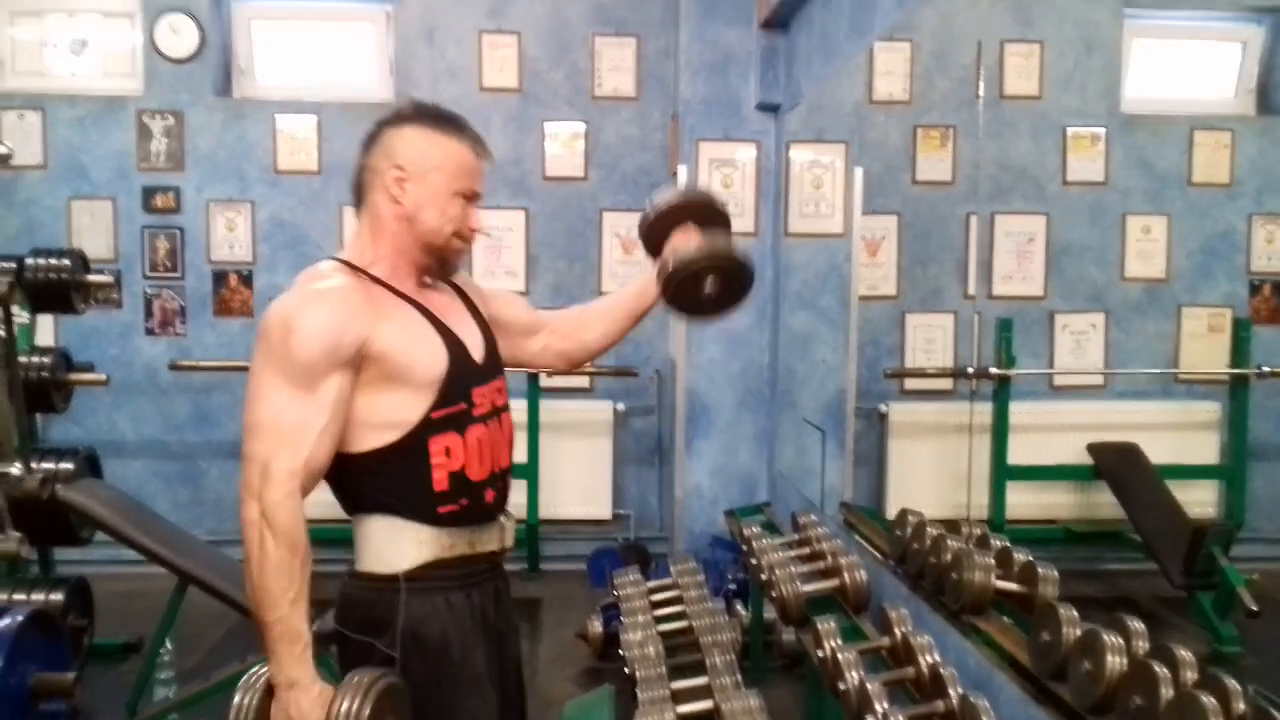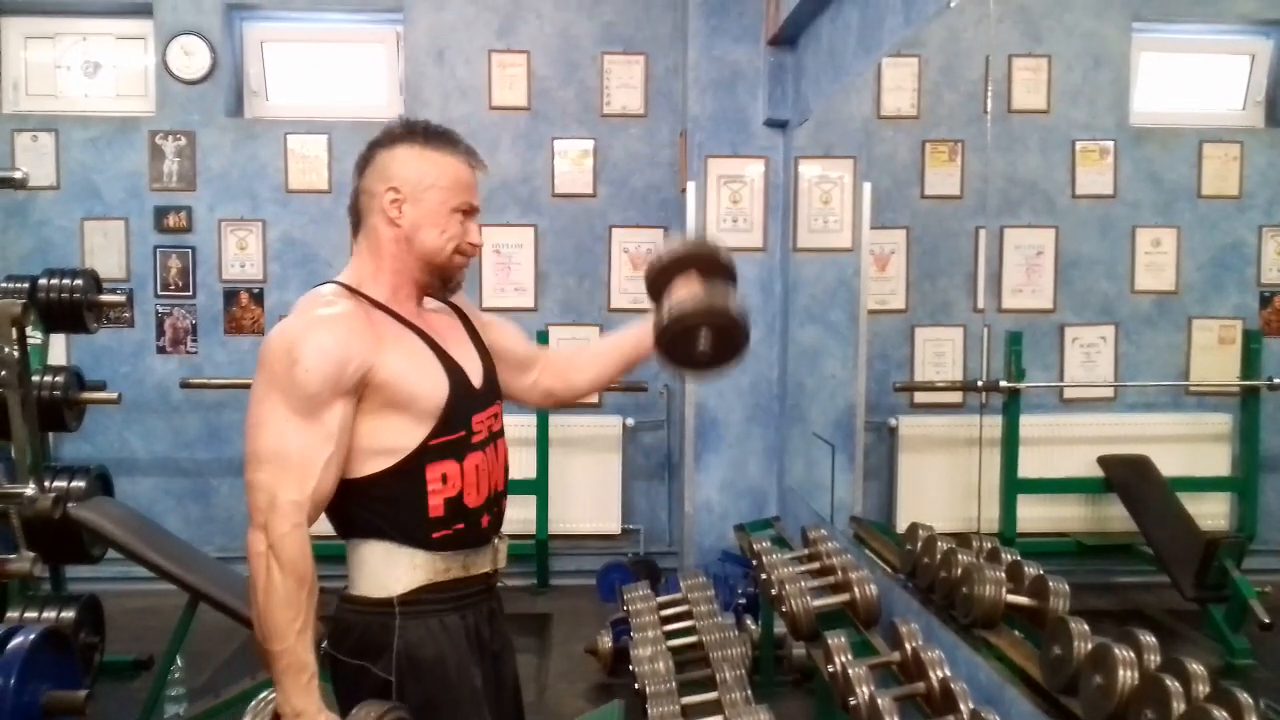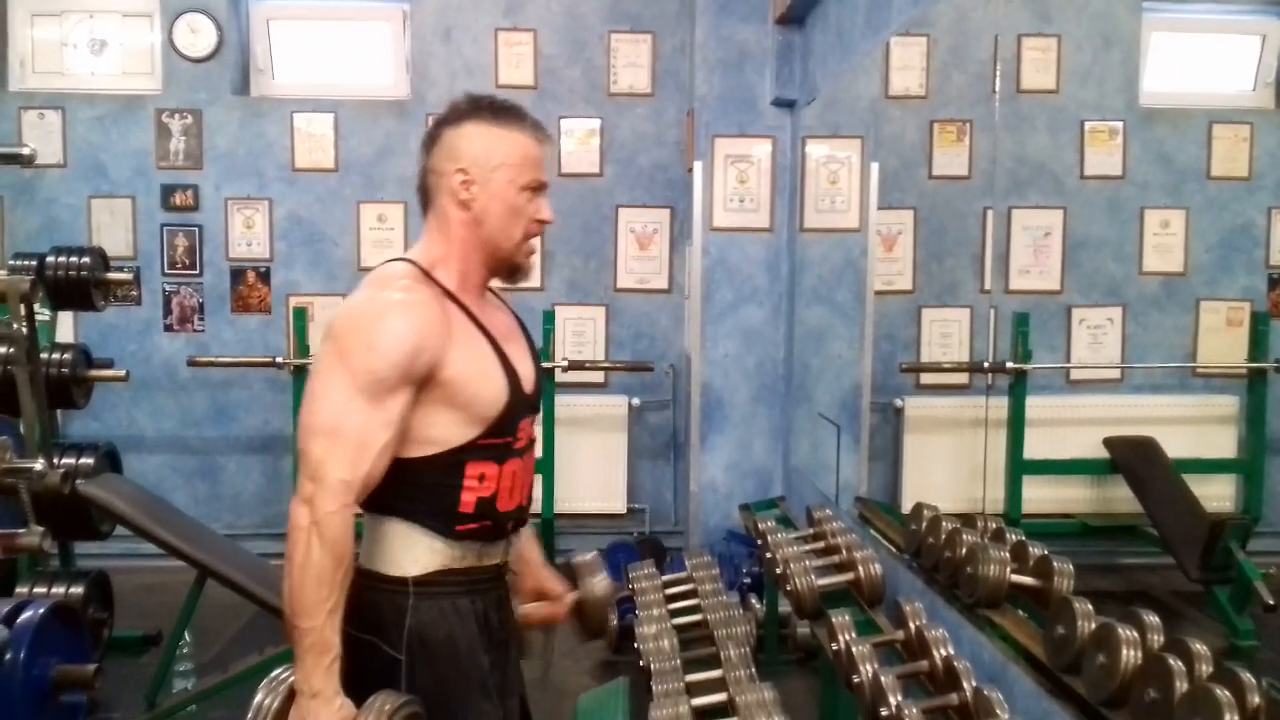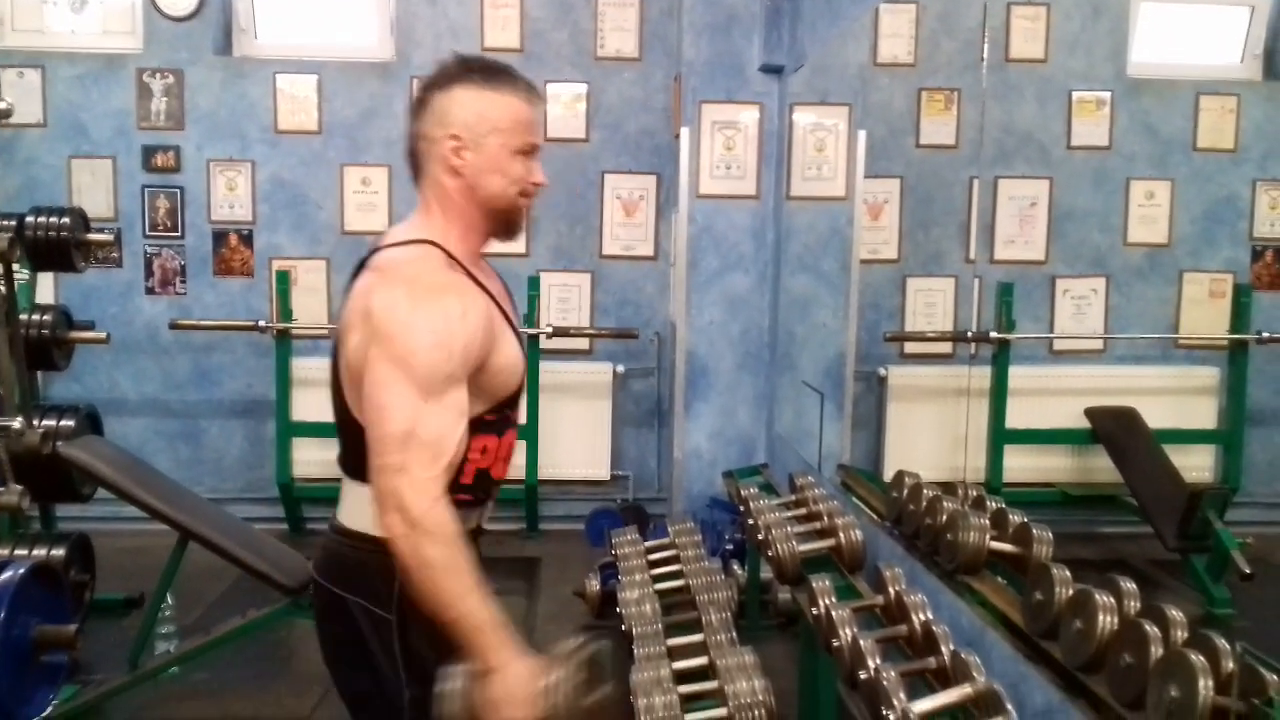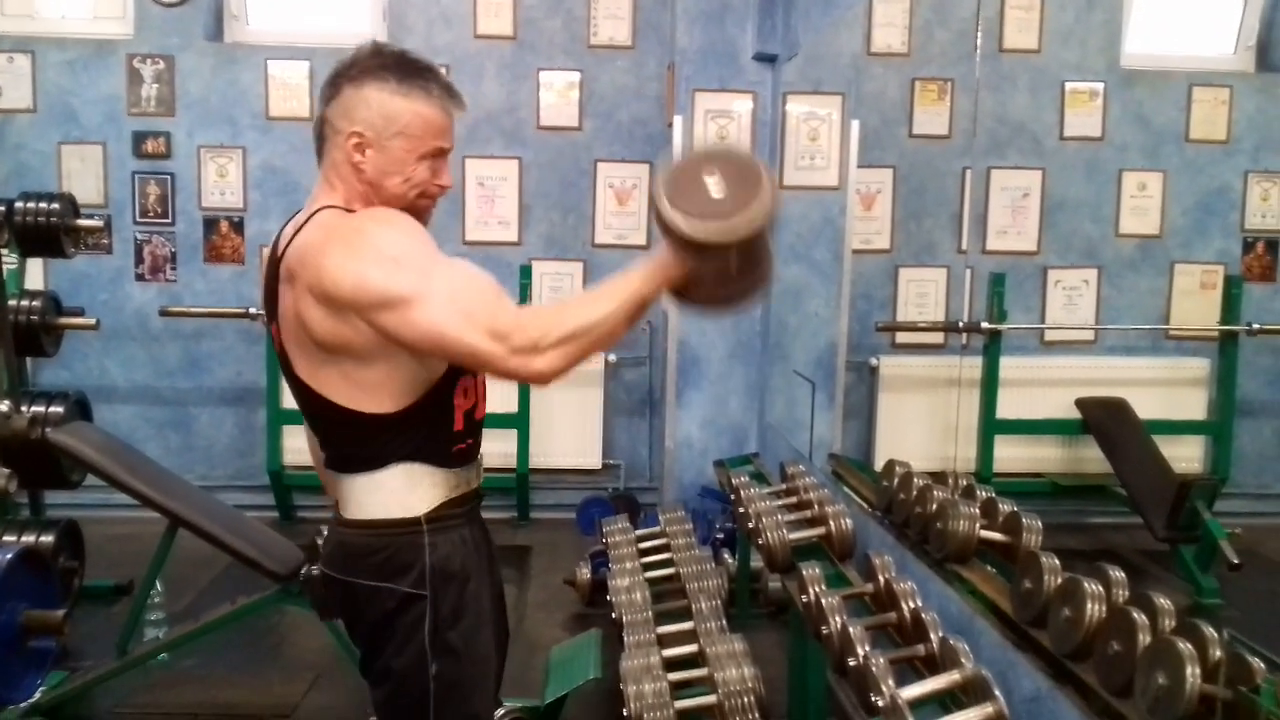
dt=0.5s
person 1, frame 1
left shoulder: (453, 298)
right shoulder: (325, 311)
left elbow: (556, 337)
right elbow: (270, 497)
left wrist: (663, 275)
left hip: (483, 595)
right hip: (408, 614)
person 1, frame 2
left shoulder: (451, 319)
right shoulder: (326, 336)
left elbow: (552, 373)
right elbow: (276, 527)
left wrist: (659, 325)
left hip: (476, 615)
right hip: (400, 635)
person 1, frame 3
left shoulder: (487, 309)
right shoulder: (399, 315)
right elbow: (323, 503)
left wrist: (529, 571)
left hip: (478, 603)
right hip: (413, 617)
person 1, frame 4
left shoulder: (442, 267)
right shoulder: (422, 294)
right elbow: (411, 502)
right wrist: (500, 658)
left hip: (416, 566)
right hip: (393, 581)
person 1, frame 5
left shoulder: (323, 242)
right shoulder: (361, 246)
right elbow: (527, 344)
left wrist: (349, 520)
right wrist: (664, 268)
left hip: (405, 541)
right hip: (413, 555)
